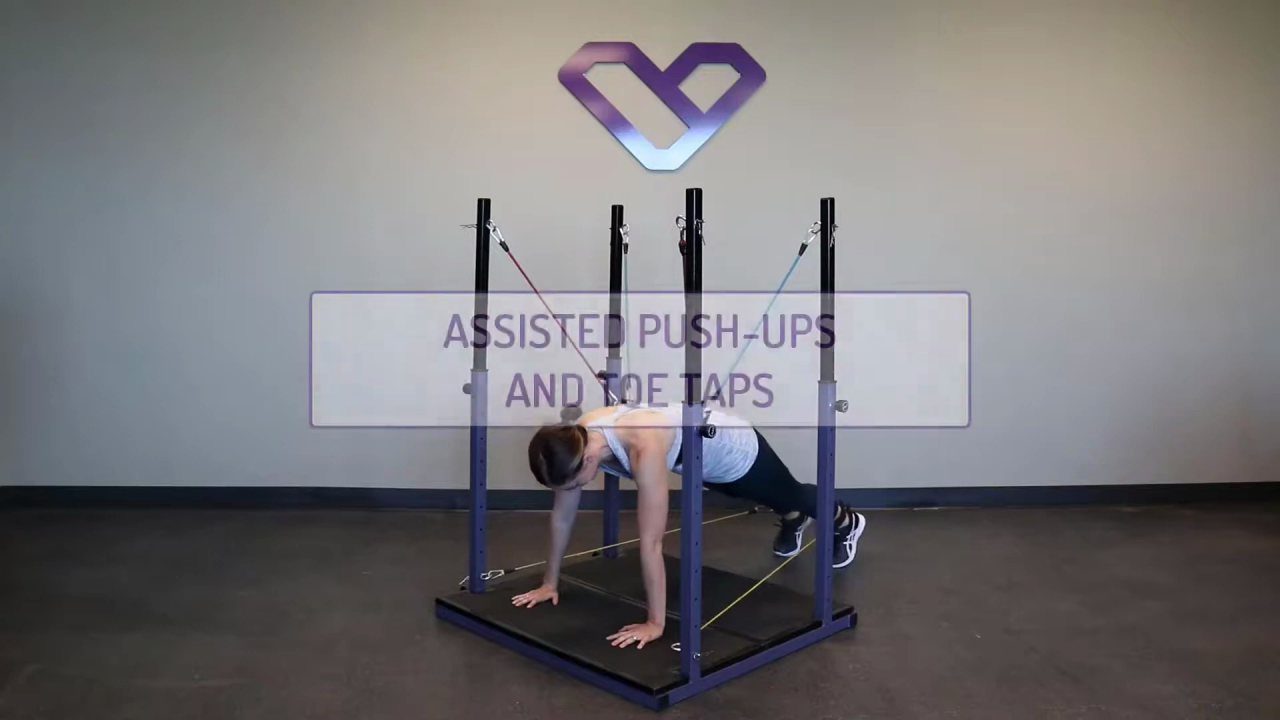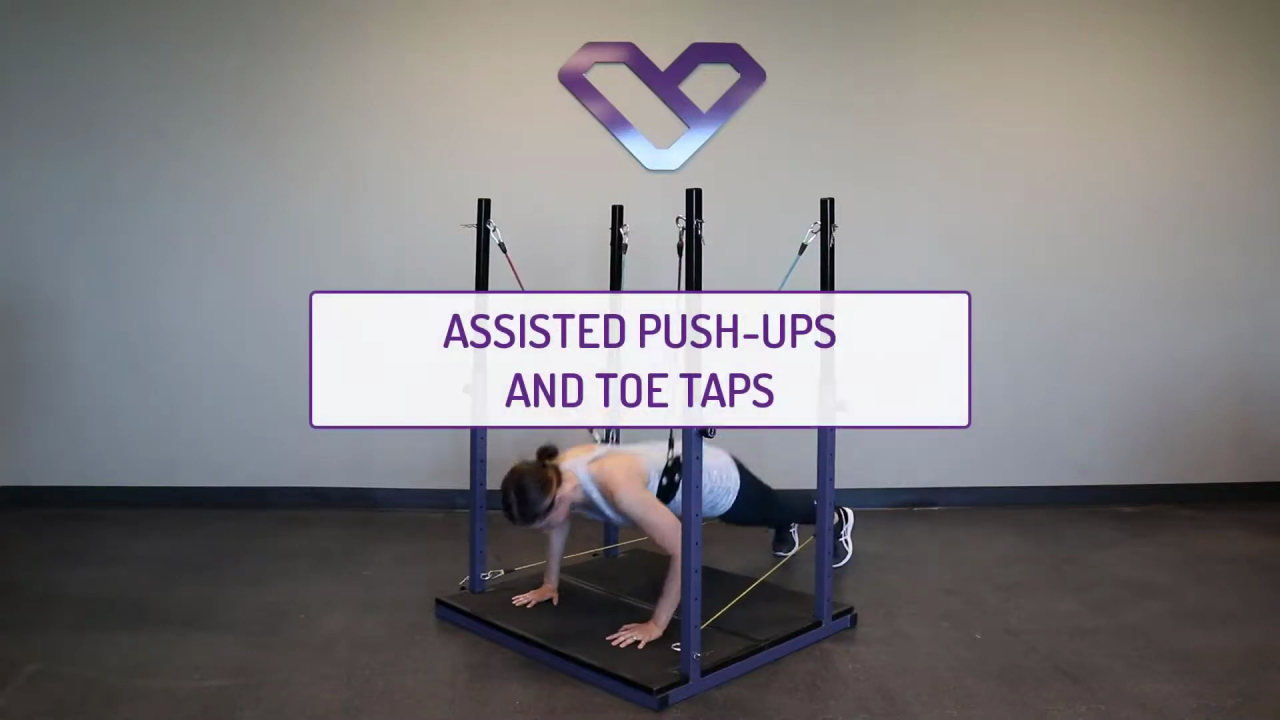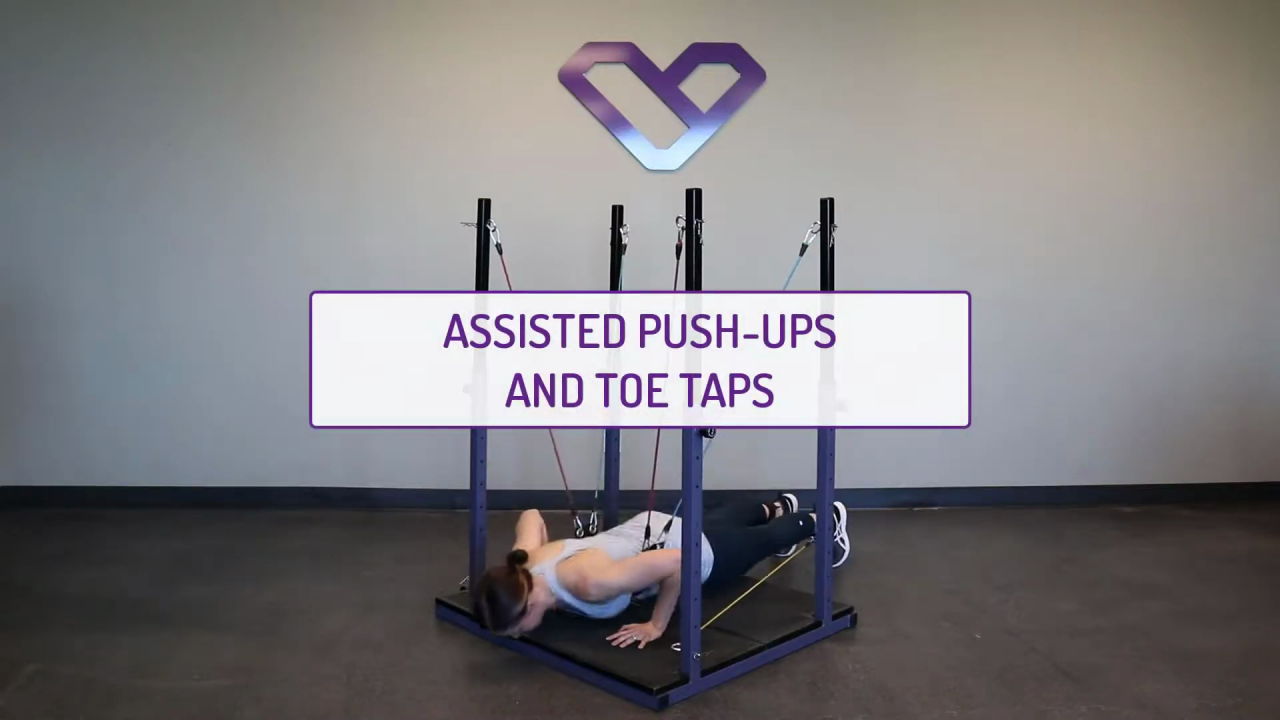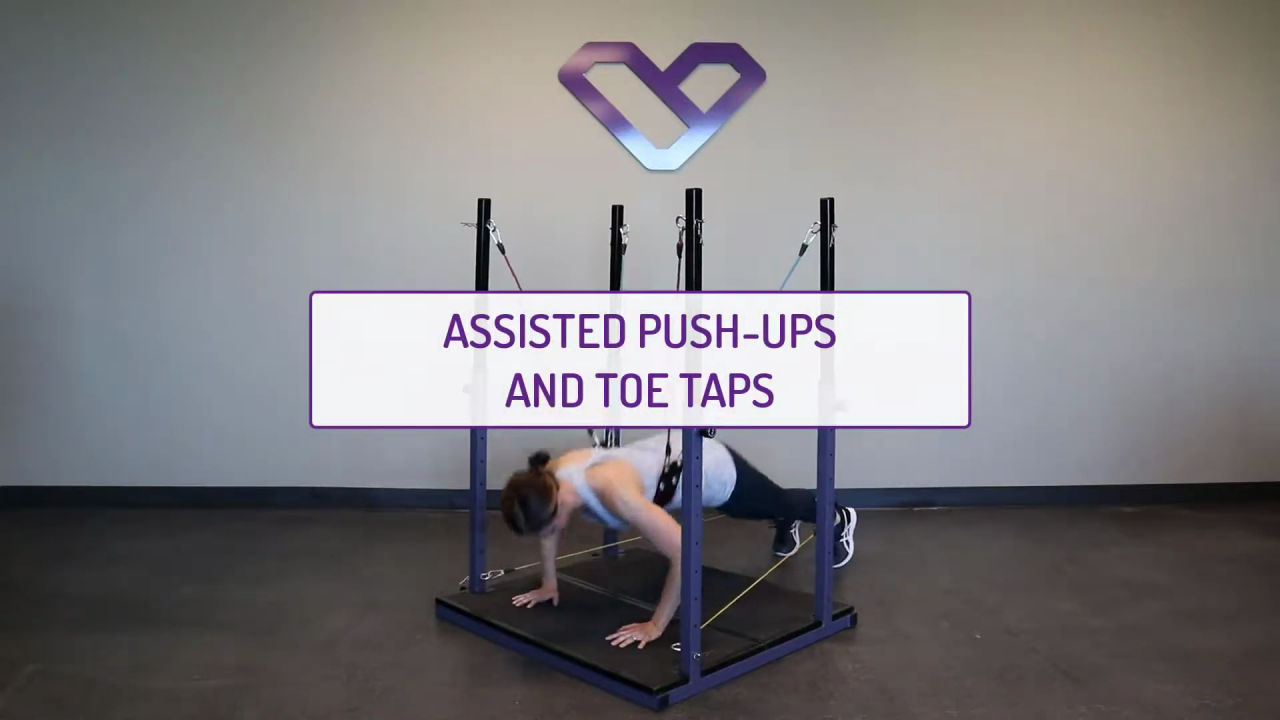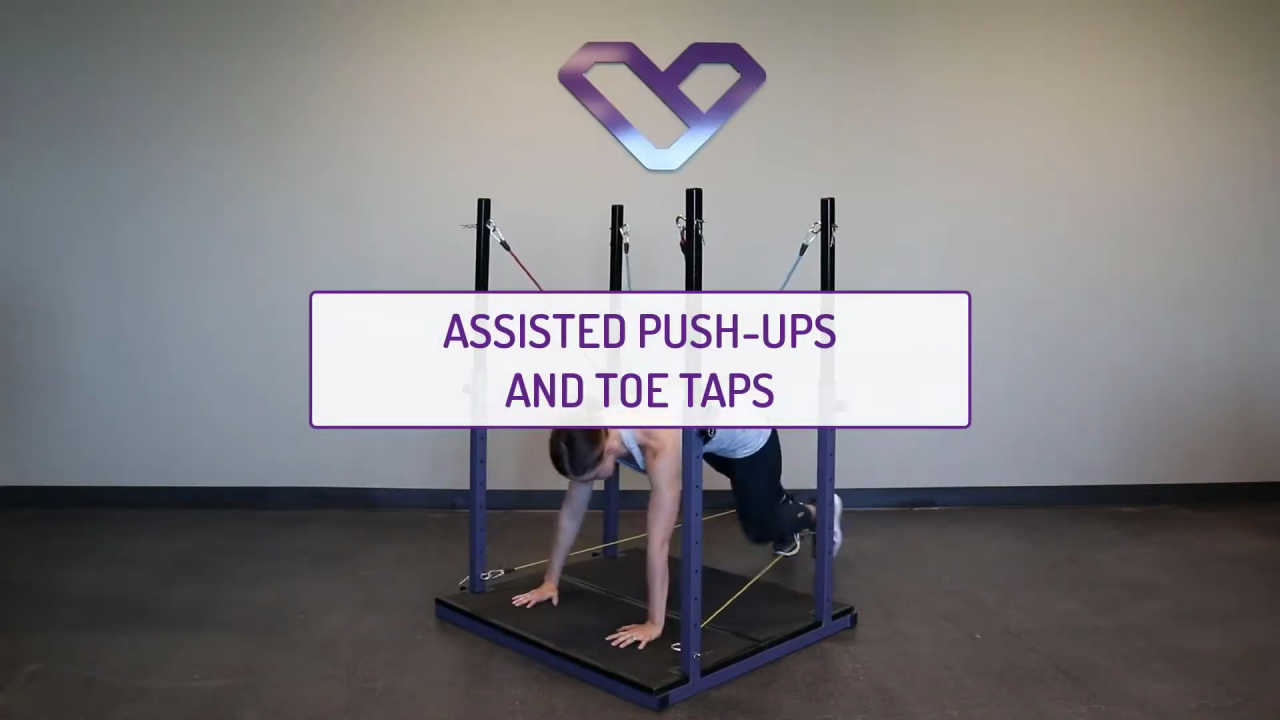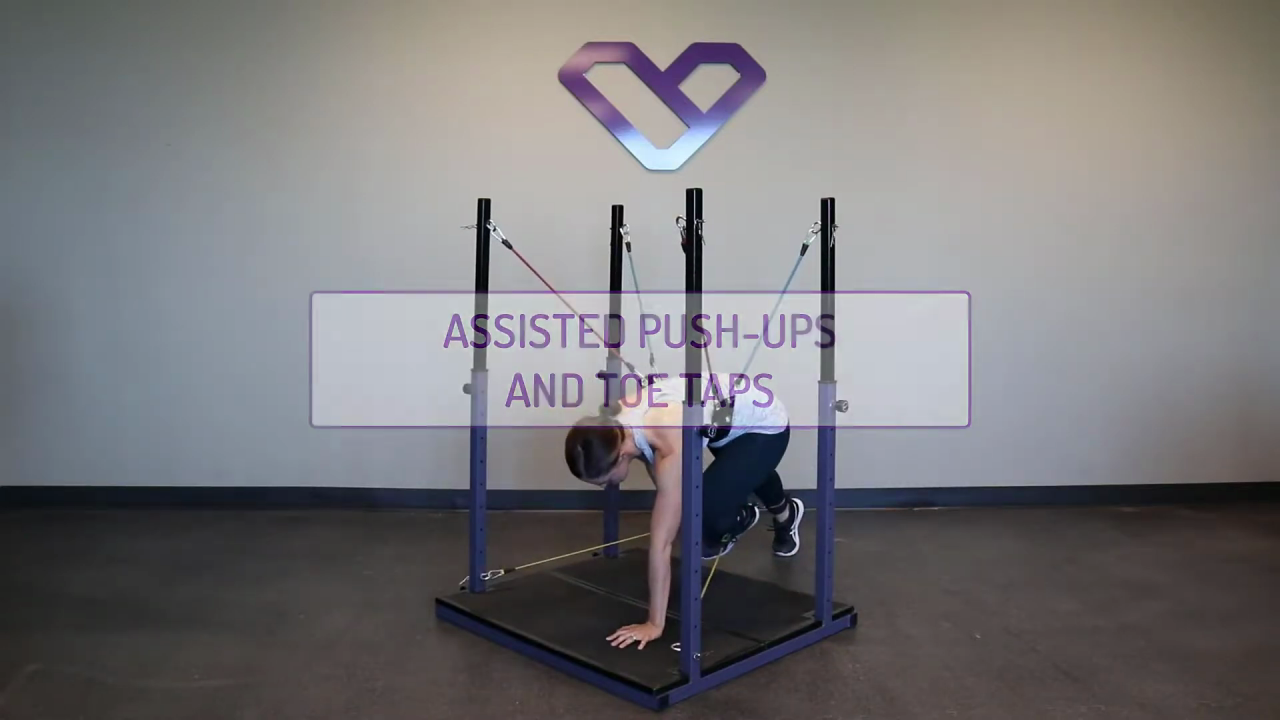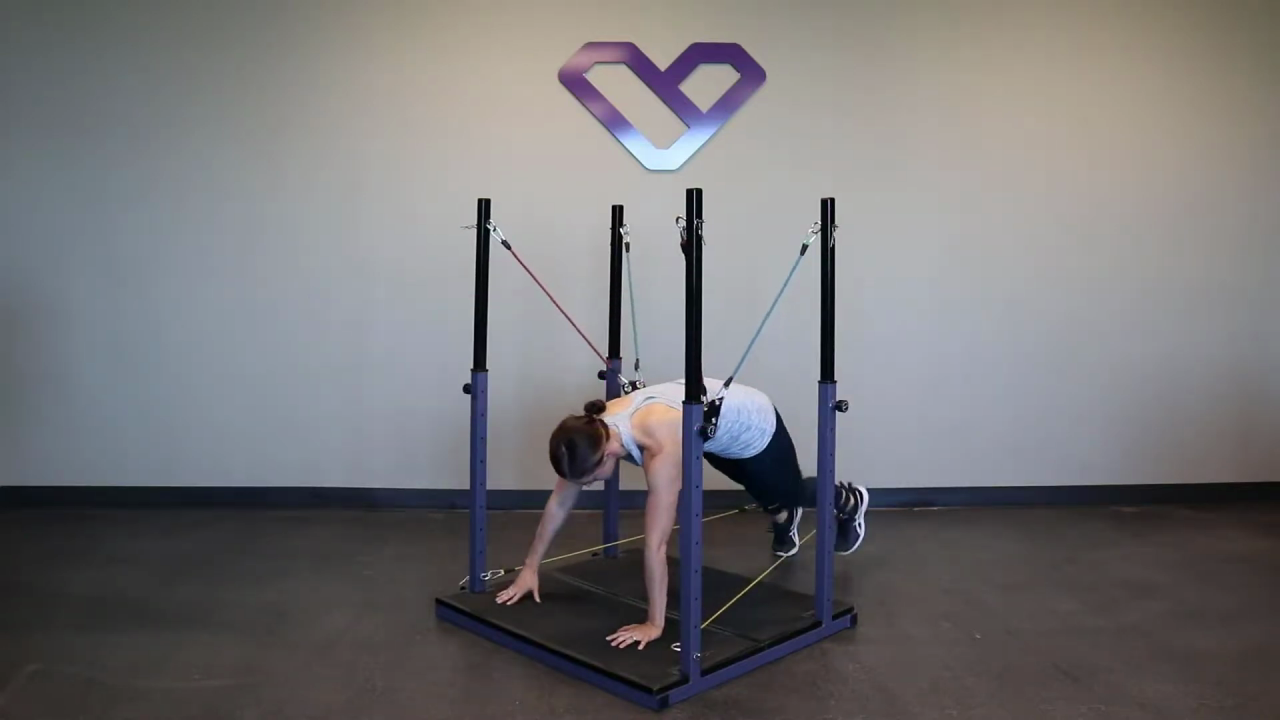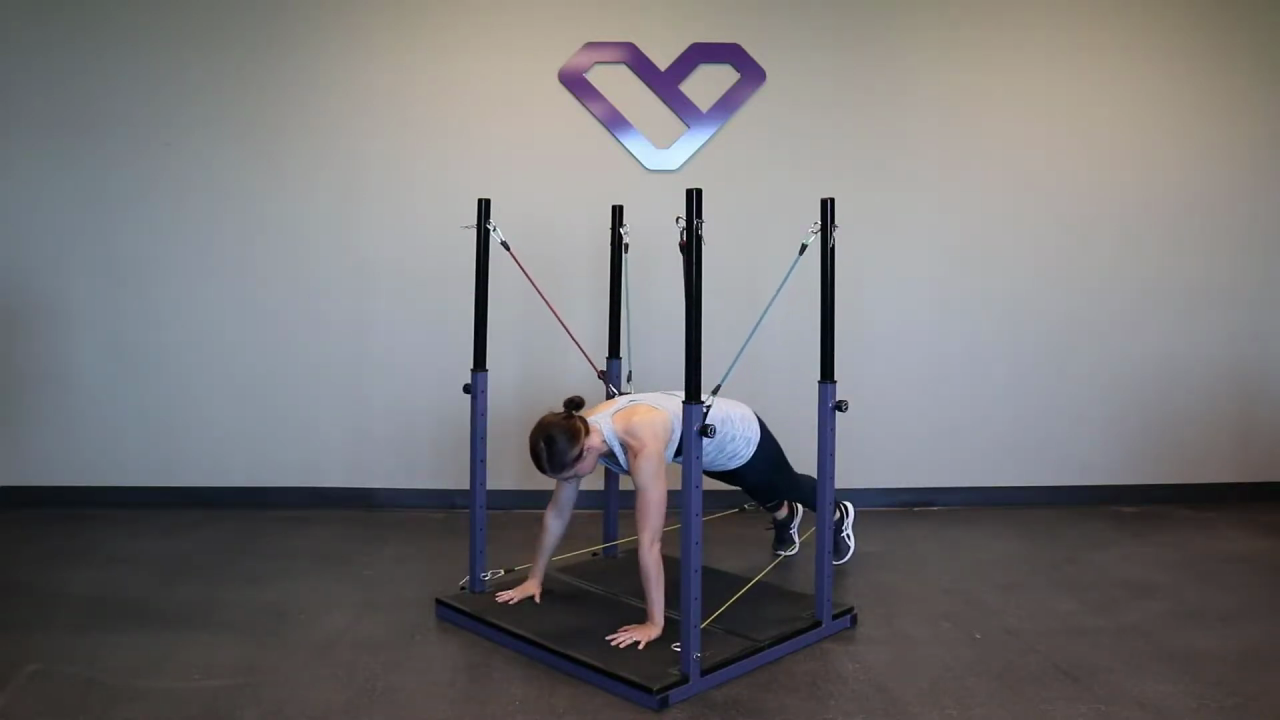
dt=0.5s
person 1, frame 1
left shoulder: (642, 450)
right shoulder: (574, 442)
left elbow: (650, 543)
right elbow: (562, 514)
left wrist: (656, 623)
right wrist: (549, 583)
left hip: (732, 447)
left knee: (792, 494)
left ankle: (846, 521)
right ankle: (792, 521)
person 1, frame 2
left shoulder: (616, 487)
right shoulder: (557, 473)
left elbow: (683, 551)
right elbow: (561, 515)
left wrist: (657, 624)
right wrist: (550, 583)
left hip: (712, 478)
right hip: (673, 467)
left knee: (777, 508)
left ankle: (836, 520)
right ankle: (786, 531)
person 1, frame 3
left shoulder: (588, 583)
right shoulder: (526, 571)
left elbow: (677, 562)
right elbow: (531, 514)
left wrist: (655, 626)
left hip: (695, 551)
right hip: (644, 530)
left knee: (765, 540)
right knee: (716, 521)
left ankle: (827, 519)
right ankle: (777, 507)
person 1, frame 4
left shoulder: (613, 491)
right shoulder: (552, 479)
left elbow: (687, 553)
right elbow: (545, 519)
left wrist: (656, 625)
right wrist: (549, 584)
left hip: (711, 471)
right hip: (672, 460)
left knee: (779, 502)
left ankle: (840, 519)
right ankle: (787, 524)
person 1, frame 5
left shoulder: (659, 446)
right shoulder: (593, 438)
left elbow: (658, 542)
right elbow: (571, 510)
left wrist: (654, 623)
right wrist: (550, 581)
left hip: (747, 430)
right hip: (709, 431)
left knee: (761, 527)
right knee: (753, 494)
left ankle: (821, 515)
right ankle: (789, 507)
person 1, frame 6
left shoulder: (669, 445)
right shoulder: (614, 426)
left elbow: (661, 543)
left wrist: (654, 624)
left hip: (764, 421)
left knee: (706, 513)
right knee: (754, 475)
left ankle: (742, 516)
right ankle: (785, 513)
person 1, frame 7
left shoulder: (657, 445)
right shoulder: (593, 433)
left elbow: (656, 543)
right elbow: (559, 502)
left wrist: (654, 624)
right wrist: (530, 568)
left hip: (750, 423)
right hip: (715, 407)
left knee: (788, 493)
right knee: (754, 483)
left ankle: (848, 502)
right ankle: (784, 520)
person 1, frame 8
left shoulder: (640, 443)
right shoulder: (576, 434)
left elbow: (649, 541)
right elbow: (557, 511)
left wrist: (654, 623)
right wrist: (535, 578)
left hip: (736, 435)
left knee: (787, 484)
right knee: (758, 488)
left ankle: (838, 516)
right ankle: (786, 516)
